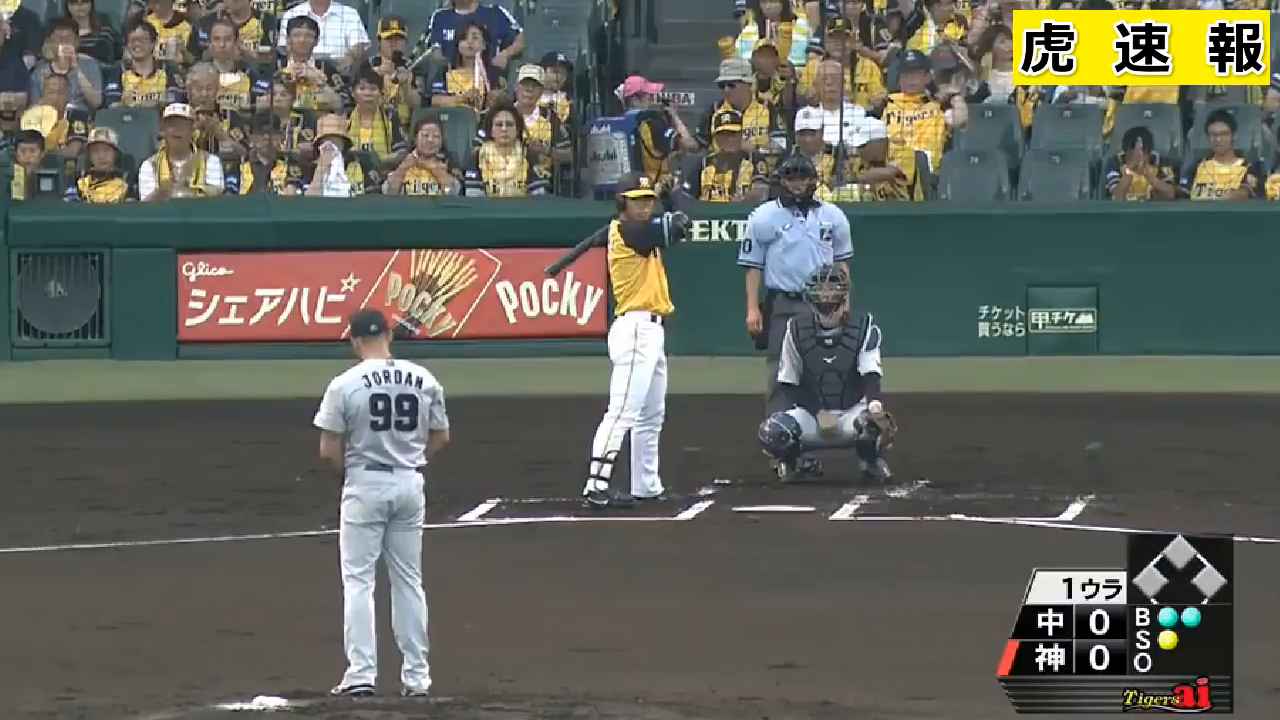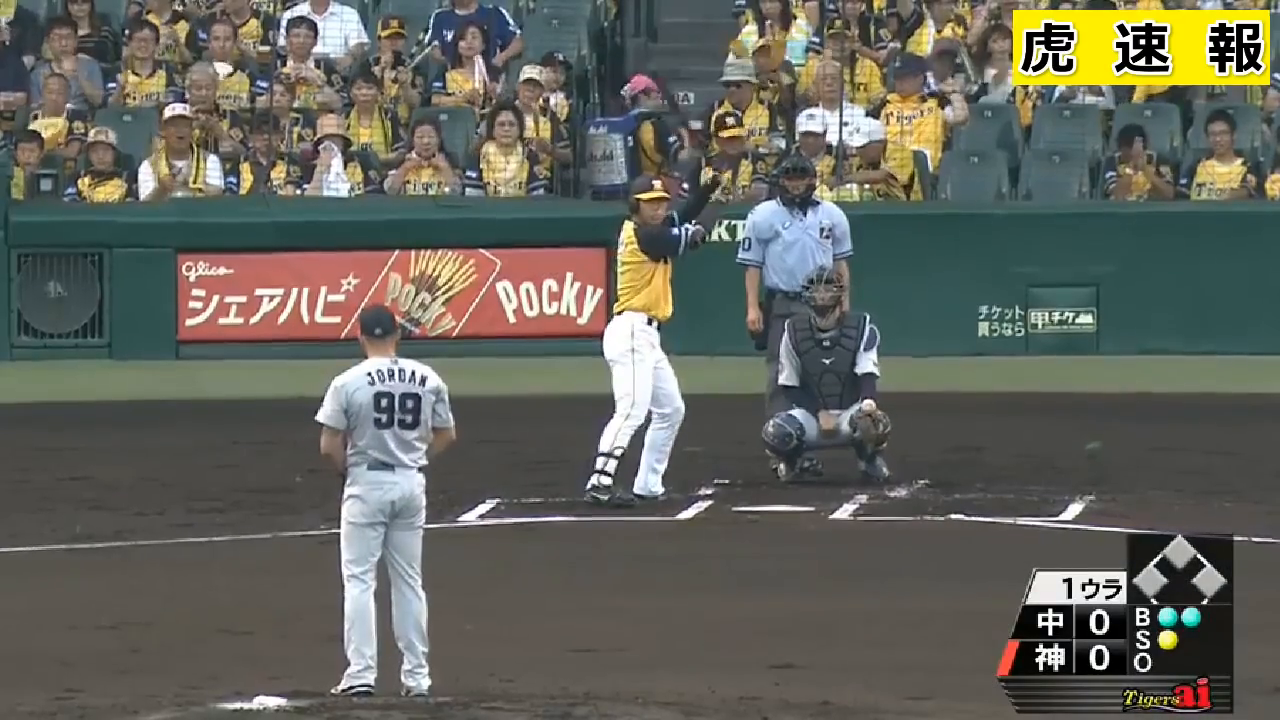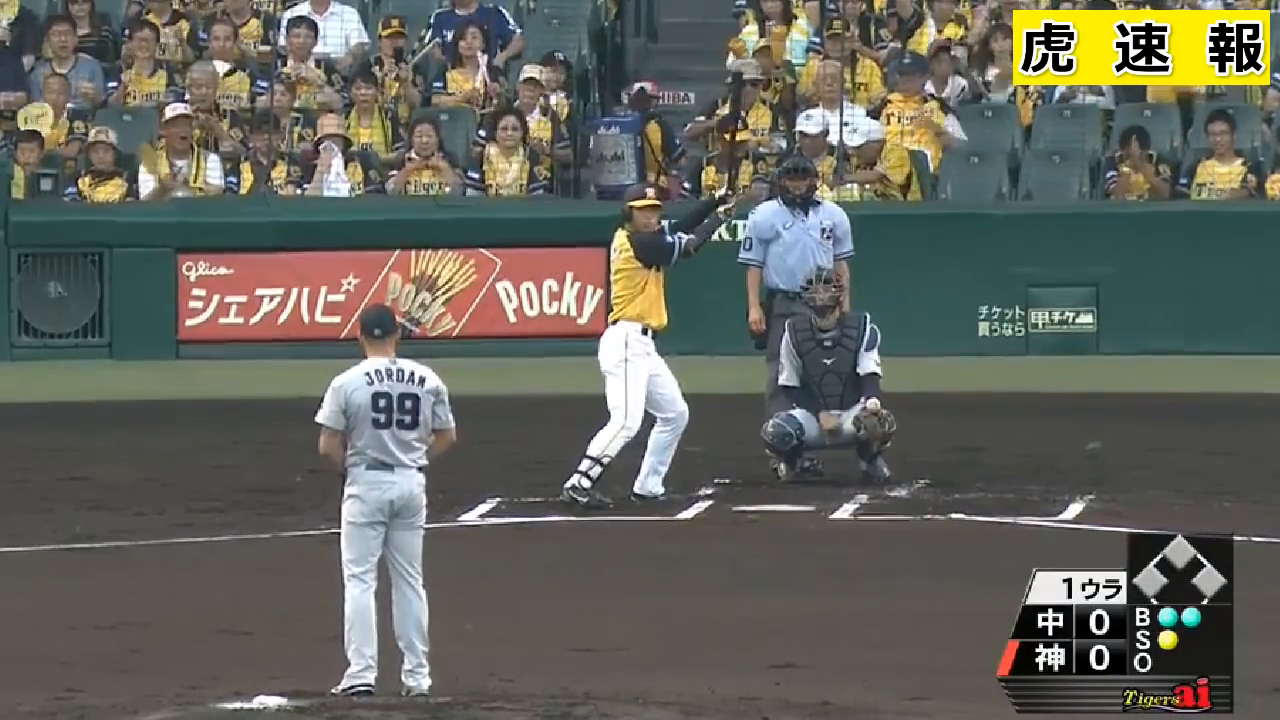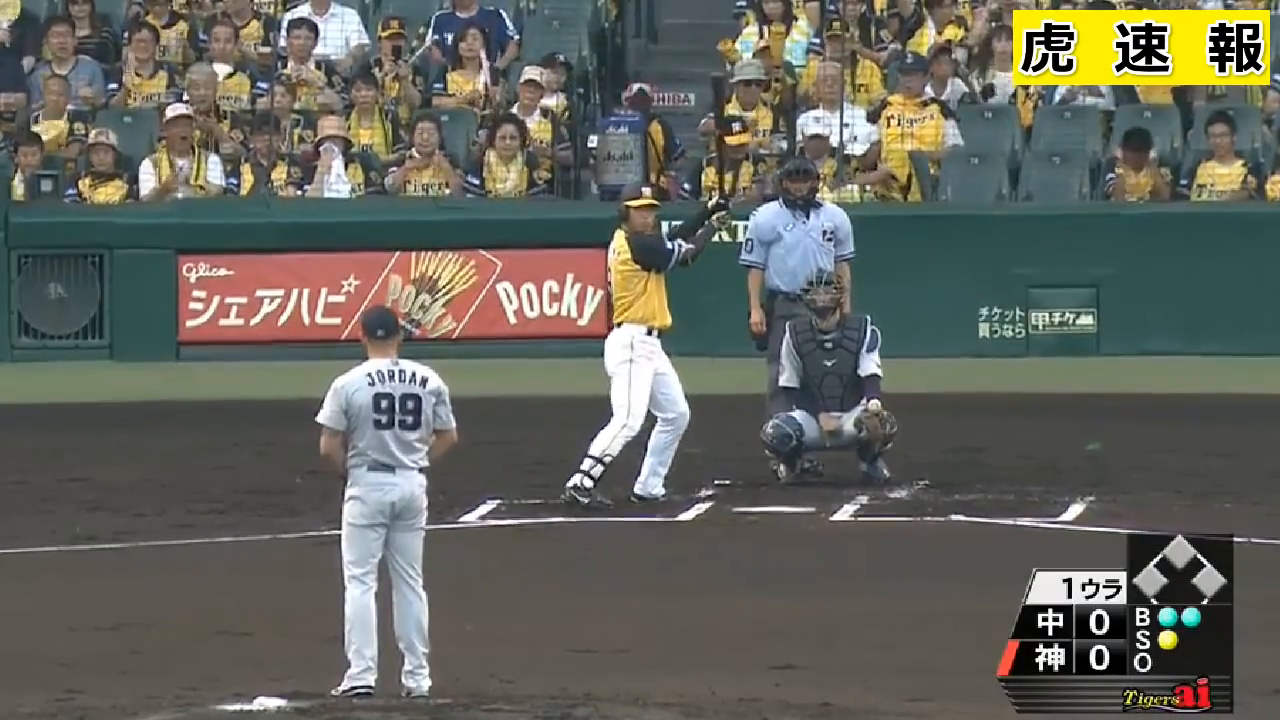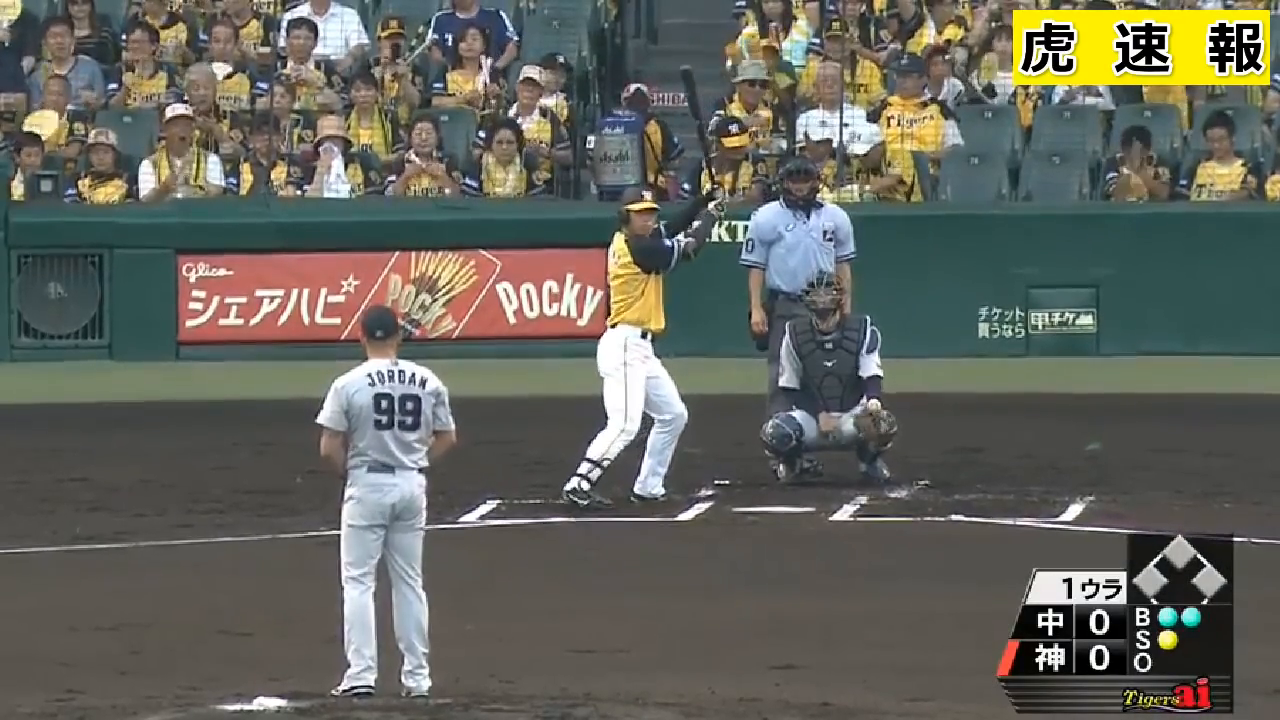
dt=0.5s
person 1, frame 1
left shoulder: (345, 384)
right shoulder: (424, 379)
left elbow: (328, 450)
right elbow: (441, 436)
left wrist: (350, 471)
left hip: (365, 485)
right hip: (410, 484)
left knee: (359, 581)
right knee: (409, 581)
left ankle: (361, 674)
right ankle: (416, 676)
person 1, frame 2
left shoulder: (347, 381)
right shoulder: (428, 378)
left elbow: (329, 445)
right elbow: (446, 434)
left wrist: (347, 471)
left hip: (366, 484)
right hip: (411, 484)
left knee: (359, 580)
right knee: (409, 581)
left ankle: (360, 674)
right ankle: (416, 676)
person 1, frame 3
left shoulder: (346, 382)
right shoulder: (427, 379)
left elbow: (328, 446)
right elbow: (447, 436)
left wrist: (349, 470)
left hip: (366, 484)
right hip: (411, 484)
left knee: (360, 580)
right knee: (410, 580)
left ankle: (361, 674)
right ankle: (417, 676)
person 1, frame 4
left shoulder: (348, 383)
right shoulder: (429, 380)
left elbow: (329, 446)
right elbow: (448, 436)
left wrist: (349, 472)
left hip: (367, 486)
right hip: (412, 486)
left knee: (360, 582)
right knee: (410, 582)
left ankle: (361, 675)
right ankle: (417, 677)
person 1, frame 5
left shoulder: (348, 384)
right shoulder: (428, 381)
left elbow: (329, 448)
right elbow: (447, 438)
left wrist: (349, 473)
left hip: (367, 487)
right hip: (411, 486)
left knee: (358, 581)
right knee: (409, 582)
left ankle: (361, 675)
right ankle: (416, 677)
person 2, frame 1
left shoulder: (643, 230)
right shoulder: (625, 231)
left elbow: (677, 225)
right elbow: (679, 224)
right wrist: (674, 216)
left hip: (651, 330)
right hip: (636, 330)
left knee: (651, 416)
right knee: (623, 413)
left ankle: (646, 486)
right ankle: (596, 488)
person 2, frame 2
left shoulder: (650, 230)
right shoulder: (644, 235)
left elbow: (684, 216)
right elbow: (693, 237)
left wrist: (710, 187)
left hip: (646, 334)
right hip: (631, 332)
left knee: (671, 410)
right knee: (632, 410)
left ankle: (647, 486)
right ankle: (599, 483)
person 2, frame 3
left shoulder: (640, 238)
right shoulder: (636, 243)
left elbow: (676, 231)
right elbow: (687, 244)
left wrist: (712, 203)
right wrist: (718, 218)
left hip: (642, 343)
right hip: (626, 342)
left knee: (676, 414)
right knee: (626, 421)
left ankle: (648, 486)
right ankle: (578, 484)
person 2, frame 4
left shoulder: (637, 240)
right shoulder: (635, 245)
left elbow: (671, 241)
right elbow: (685, 254)
left wrist: (707, 212)
right wrist: (713, 226)
left hip: (648, 343)
right hip: (631, 342)
left knee: (676, 415)
right knee: (627, 421)
left ankle: (648, 488)
right ankle: (579, 485)
person 2, frame 5
left shoulder: (634, 241)
right shoulder: (637, 247)
left elbow: (670, 234)
right elbow: (689, 247)
left wrist: (702, 202)
right wrist: (710, 215)
left hip: (640, 346)
right hip: (625, 345)
left knee: (674, 415)
right knee: (624, 426)
left ankle: (648, 487)
right ankle: (579, 486)
person 3, frame 1
left shoulder: (833, 216)
right shoulder: (763, 217)
left elbow: (841, 263)
right elbow: (753, 266)
right wrist: (752, 308)
right hip: (781, 308)
right knee: (780, 376)
person 3, frame 2
left shoulder: (832, 215)
right shoulder: (762, 216)
left elbow: (840, 263)
right elbow: (752, 265)
left wrist: (844, 305)
right wrist: (753, 307)
right hip: (780, 307)
right knee: (780, 376)
person 3, frame 3
left shoulder: (833, 214)
right shoulder: (764, 215)
left elbow: (841, 261)
right elbow: (753, 264)
left wrist: (844, 305)
right wrist: (754, 306)
right hip: (781, 307)
right knee: (780, 374)
person 3, frame 4
left shoulder: (834, 216)
right shoulder: (766, 216)
left elbow: (842, 264)
right elbow: (755, 266)
left wrist: (845, 307)
right wrist: (755, 308)
right hip: (782, 307)
right knee: (781, 374)
person 3, frame 5
left shoulder: (836, 217)
right shoulder: (765, 217)
left elbow: (843, 264)
right elbow: (755, 266)
left wrist: (846, 308)
right wrist: (756, 308)
right hip: (782, 308)
right knee: (781, 375)
person 4, frame 1
left shoulder: (864, 328)
right shoulder: (796, 329)
left elbow: (871, 374)
right elbow: (789, 384)
left wrist: (875, 403)
right wrist: (819, 413)
left hip: (852, 413)
right hip: (811, 413)
left knee: (879, 422)
right knee: (771, 432)
left ankle: (870, 459)
right ankle: (792, 461)
person 4, frame 2
left shoulder: (861, 328)
right shoulder: (794, 330)
left elbow: (867, 374)
right elbow: (789, 386)
left wrist: (868, 402)
right wrist: (820, 413)
left hip: (850, 412)
right hip: (811, 412)
left knee: (876, 423)
right knee: (776, 433)
left ankle: (869, 458)
right ankle: (794, 461)
person 4, frame 3
left shoulder: (862, 328)
right shoulder: (794, 331)
left elbow: (870, 374)
right elbow: (790, 387)
left wrist: (873, 401)
right wrist: (820, 414)
left hip: (852, 414)
right hip: (812, 413)
left knee: (882, 422)
right knee: (774, 432)
left ankle: (869, 458)
right ankle: (794, 461)
person 4, frame 4
left shoulder: (862, 330)
right shoulder: (795, 333)
left elbow: (871, 376)
right elbow: (790, 388)
left wrist: (874, 402)
right wrist: (820, 416)
left hip: (852, 415)
right hip: (812, 415)
left knee: (884, 424)
right knee: (774, 432)
left ankle: (869, 458)
right ankle: (793, 462)
person 4, frame 5
left shoulder: (863, 330)
right shoulder: (795, 333)
left elbow: (872, 377)
right elbow: (790, 388)
left wrist: (873, 402)
right wrist: (820, 416)
left hip: (852, 416)
right hip: (812, 414)
left knee: (884, 424)
right knee: (774, 433)
left ankle: (869, 458)
right ankle: (793, 461)
